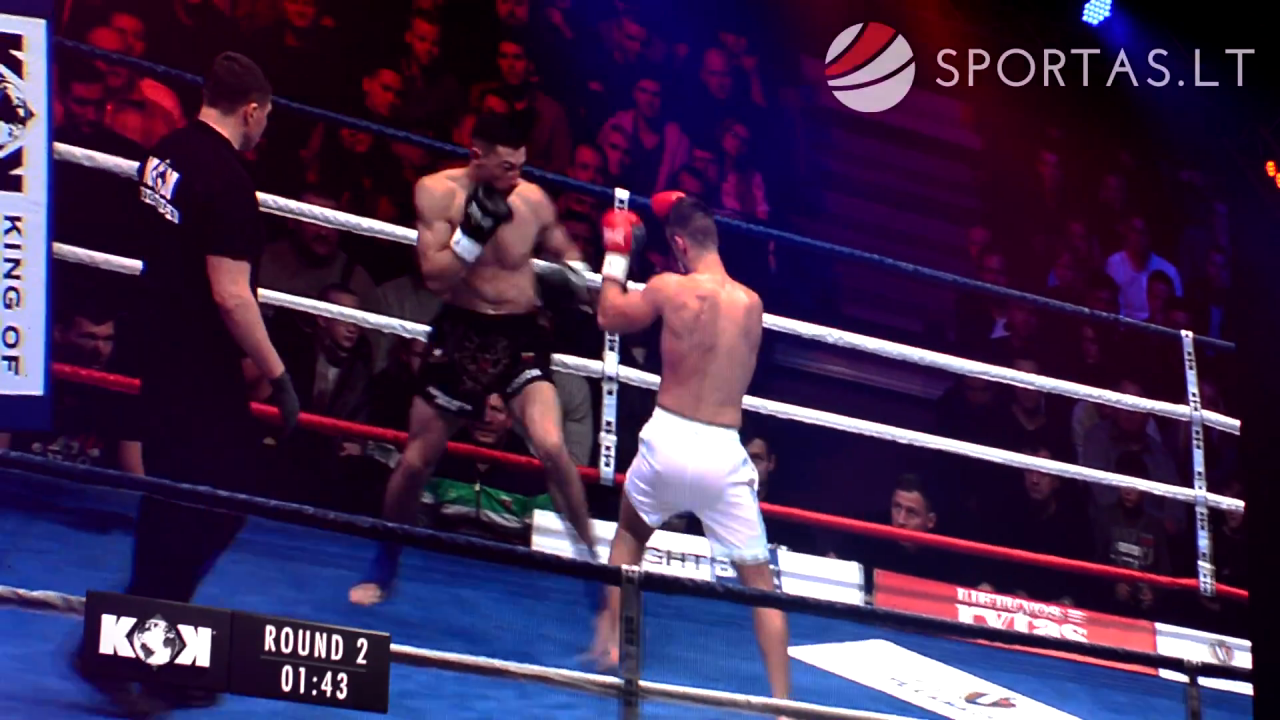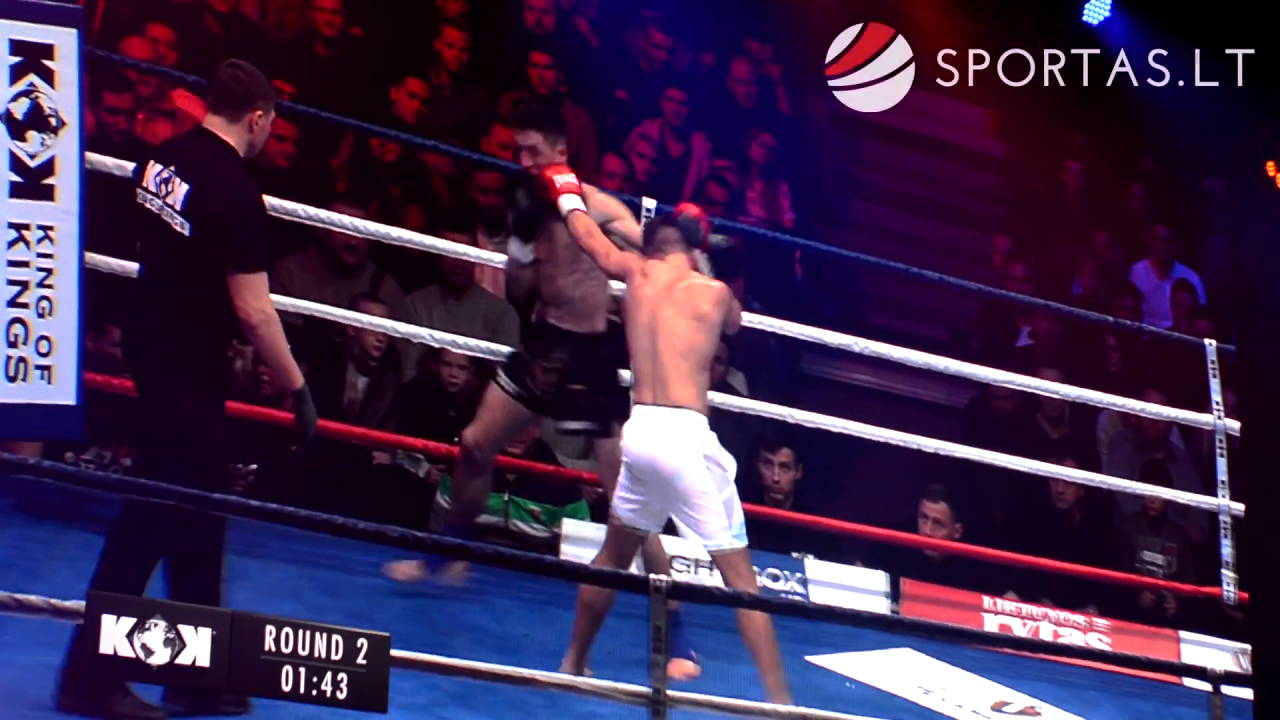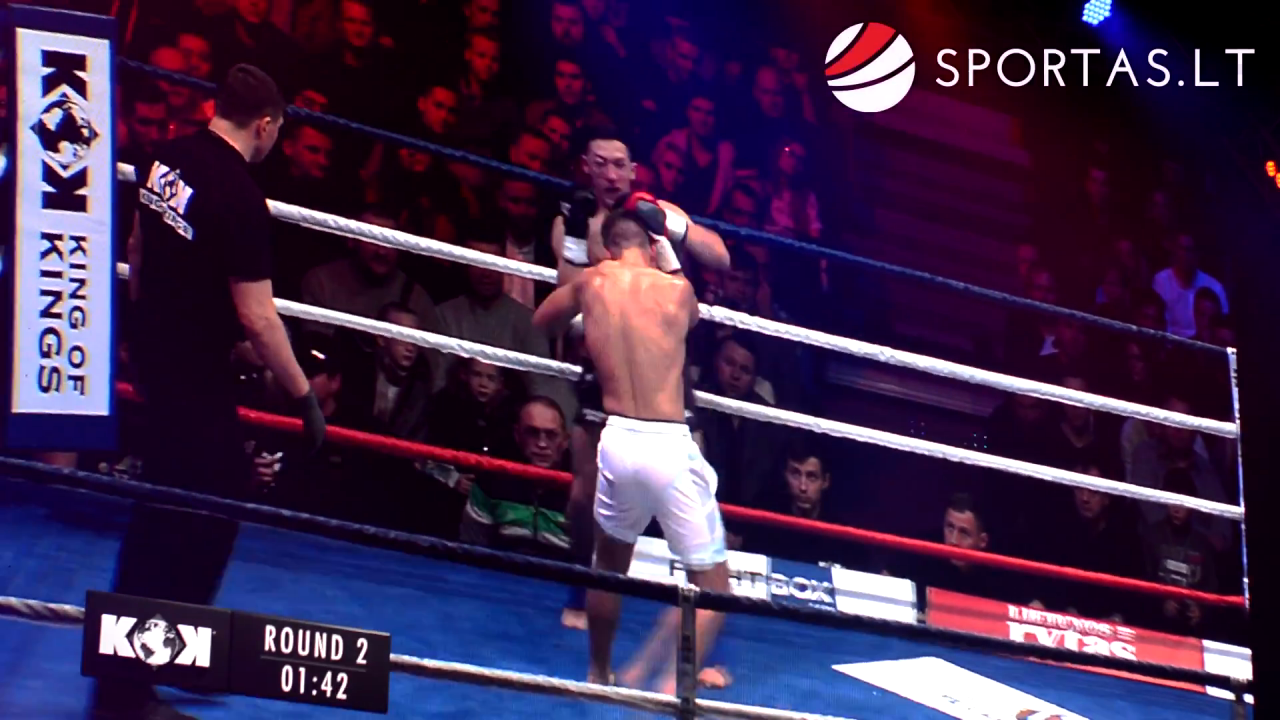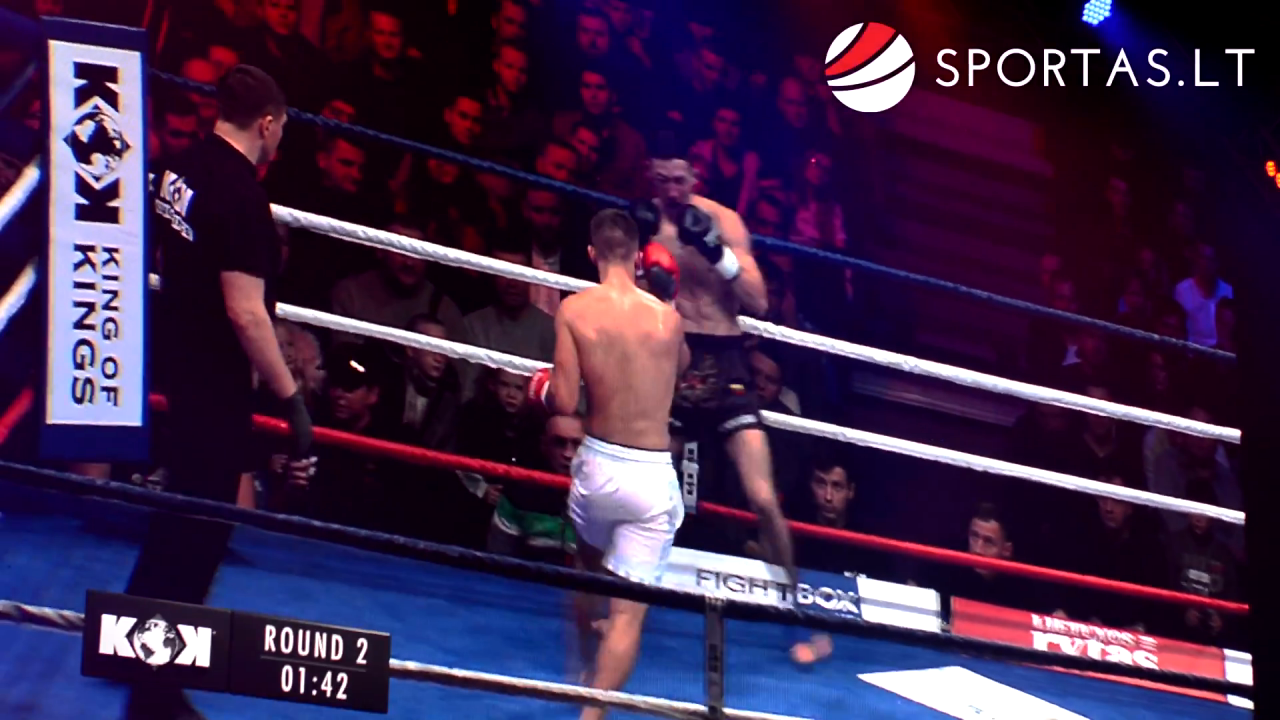
dt=0.2s
person 1, frame 1
left shoulder: (166, 153)
right shoulder: (227, 180)
right elbow: (231, 297)
right wrist: (278, 377)
left hip: (160, 348)
right hip: (204, 363)
left knee: (172, 501)
right knee: (217, 508)
person 1, frame 2
left shoulder: (163, 157)
right shoulder: (235, 192)
right elbow: (253, 311)
right wrist: (298, 389)
left hip: (152, 346)
right hip: (187, 362)
left knee: (193, 502)
right knee: (165, 511)
person 1, frame 3
left shoulder: (167, 157)
right shoulder: (238, 198)
left elbow: (138, 248)
right elbow: (256, 315)
right wrist: (304, 396)
left hip: (157, 347)
right hip: (191, 364)
left knee: (218, 494)
right knee: (174, 514)
person 1, frame 4
left shoulder: (181, 164)
right shoulder: (241, 196)
right elbow: (246, 312)
right wrist: (292, 398)
left hip: (181, 354)
right hip: (214, 370)
left knee: (189, 502)
right knee: (199, 519)
person 2, frame 1
left shoulder: (669, 288)
right shoulder: (751, 304)
left elbow: (612, 319)
left wrist: (616, 255)
left hip: (667, 439)
right hip: (722, 453)
left knee: (630, 533)
right knee: (759, 583)
left ankle: (610, 641)
right ankle: (783, 703)
person 2, frame 2
left shoulder: (639, 270)
right shoulder: (717, 292)
left elbow: (591, 243)
left wrist: (568, 197)
right wrist: (698, 253)
left hip: (642, 432)
right hip: (689, 438)
left knee: (615, 553)
right knee: (741, 580)
left ankle: (573, 665)
right ankle: (780, 703)
person 2, frame 3
left shoulder: (589, 282)
right shoulder: (677, 290)
left elbow: (545, 318)
right wrist: (662, 239)
left hip: (617, 442)
right hip: (671, 450)
left knee: (609, 565)
right knee: (711, 589)
left ankle: (598, 675)
right ankle: (663, 680)
person 2, frame 4
left shoulder: (573, 309)
right shoulder: (669, 317)
left elbow: (566, 402)
left wrist: (542, 390)
left hip: (598, 464)
right hip: (651, 475)
left knee: (588, 562)
right knee: (627, 613)
left ankle: (585, 674)
person 3, frame 1
left shoulder: (535, 200)
right shoulder: (436, 192)
left elbow: (562, 250)
right elbow: (435, 277)
left wrist: (579, 276)
right wrist: (475, 231)
left hip: (522, 338)
right hip: (461, 335)
left knee: (552, 449)
right knee: (415, 464)
left ankle: (592, 567)
right ankle: (382, 571)
person 3, frame 2
left shoulder: (597, 206)
right shoulder: (528, 206)
right elbow: (518, 292)
right wrist: (523, 237)
left hip: (588, 355)
right hip: (542, 340)
right knee: (475, 445)
left ankle: (678, 634)
right ankle: (444, 556)
person 3, frame 3
left shoulder: (657, 207)
right shoulder: (569, 223)
left elbow: (720, 261)
left wrist: (666, 221)
right wrist: (575, 234)
right knee: (583, 498)
right ankle: (580, 591)
person 3, frame 4
left shoulder: (724, 221)
right shoulder: (644, 216)
left elbow: (760, 303)
left wrist: (715, 249)
right wrist: (637, 242)
left hip: (726, 362)
left knee: (761, 499)
